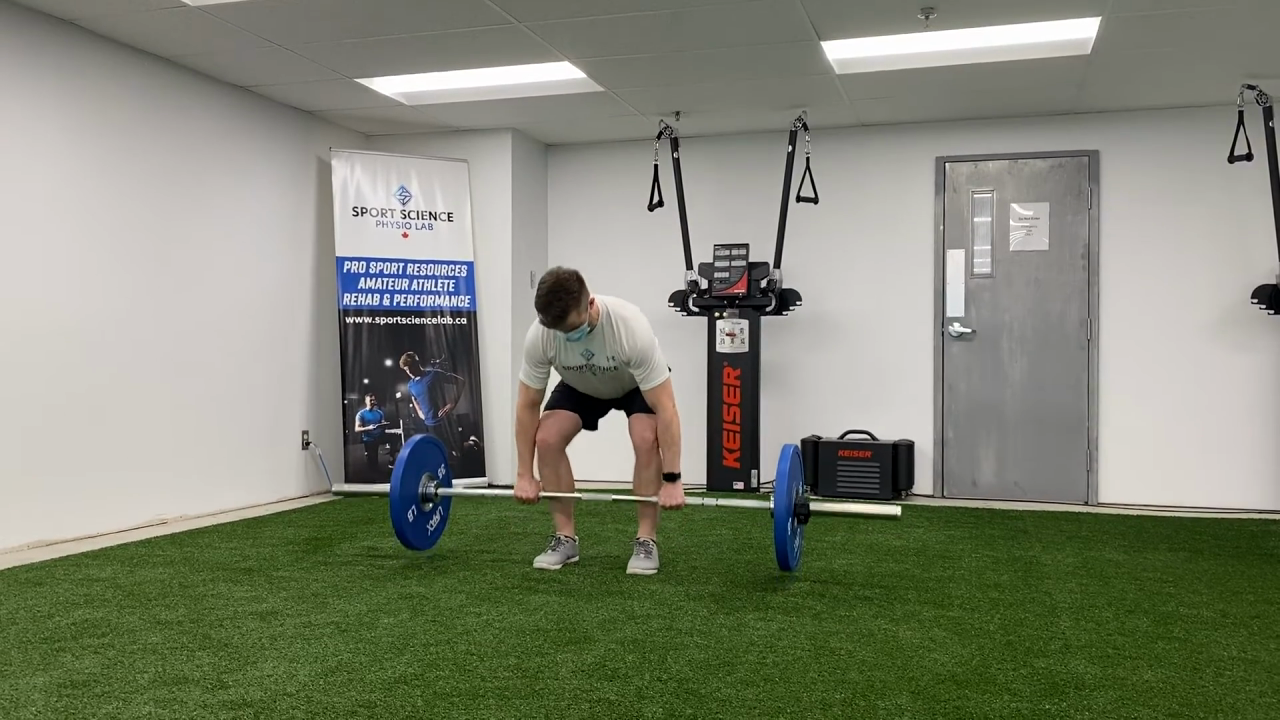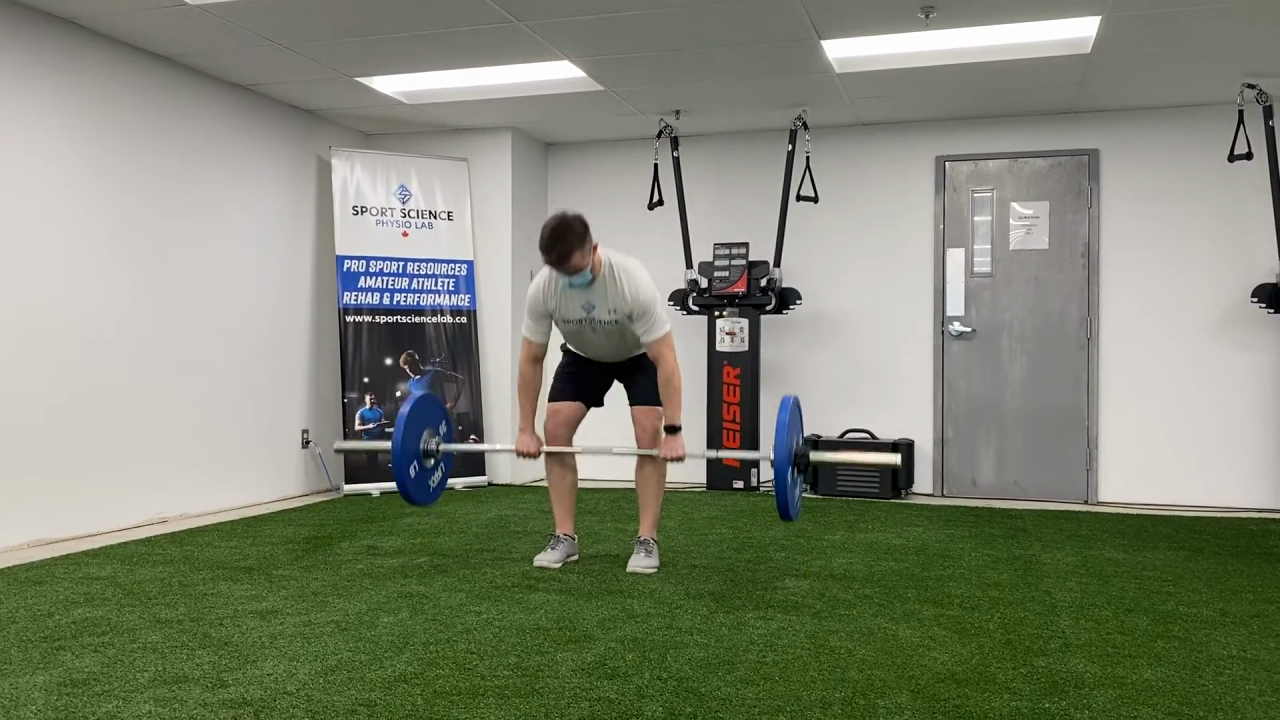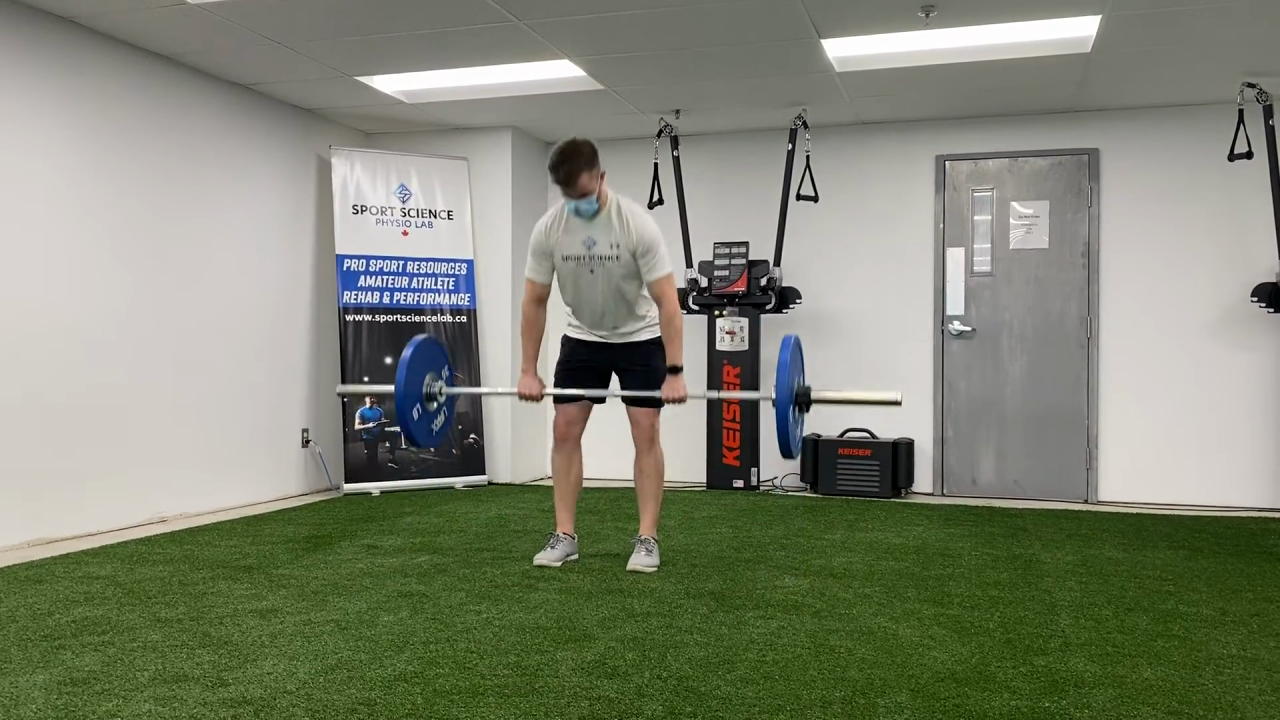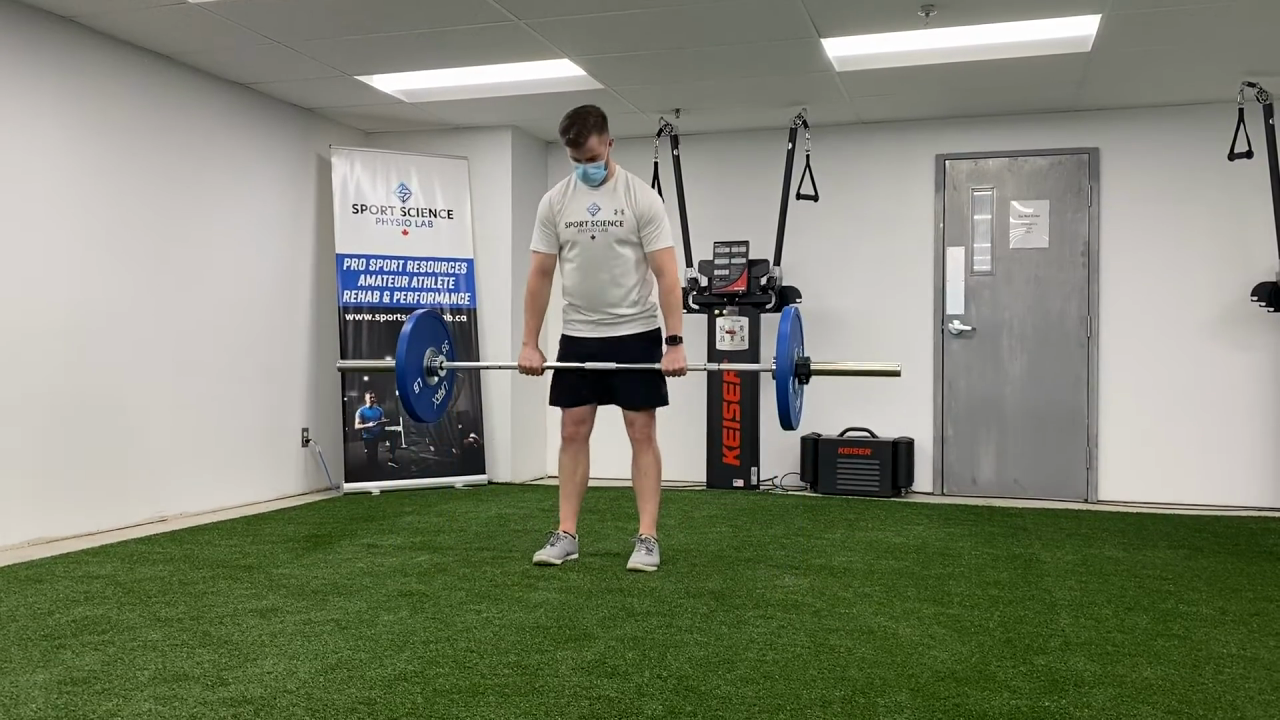
dt=0.2s
person 1, frame 1
left shoulder: (631, 328)
right shoulder: (540, 336)
left elbow: (665, 408)
right elbow: (527, 405)
left wrist: (672, 480)
right wrist: (524, 476)
left hip: (636, 386)
right hip: (581, 387)
left knee: (646, 439)
right knee: (546, 438)
left ankle: (645, 541)
right ankle: (565, 538)
person 1, frame 2
left shoulder: (632, 281)
right shoulder: (542, 289)
left elbow: (665, 359)
right elbow: (531, 360)
left wrist: (674, 431)
right wrist: (525, 430)
left hip: (639, 355)
right hip: (583, 355)
left knee: (648, 430)
right knee: (556, 427)
left ankle: (646, 540)
right ankle: (564, 536)
person 1, frame 3
left shoulder: (636, 223)
right shoulder: (547, 229)
left elbow: (666, 301)
right elbow: (534, 301)
left wrist: (675, 371)
right wrist: (528, 369)
left hip: (639, 338)
right hip: (583, 339)
left knee: (646, 433)
right knee: (565, 431)
left ankle: (647, 539)
right ankle: (565, 536)
person 1, frame 4
left shoulder: (641, 197)
right shoulder: (554, 202)
left elbow: (666, 274)
right elbow: (540, 275)
left wrist: (674, 343)
right wrist: (529, 343)
left hip: (637, 334)
right hip: (579, 336)
left knee: (641, 434)
right knee: (572, 434)
left ankle: (647, 537)
right ankle: (566, 534)
